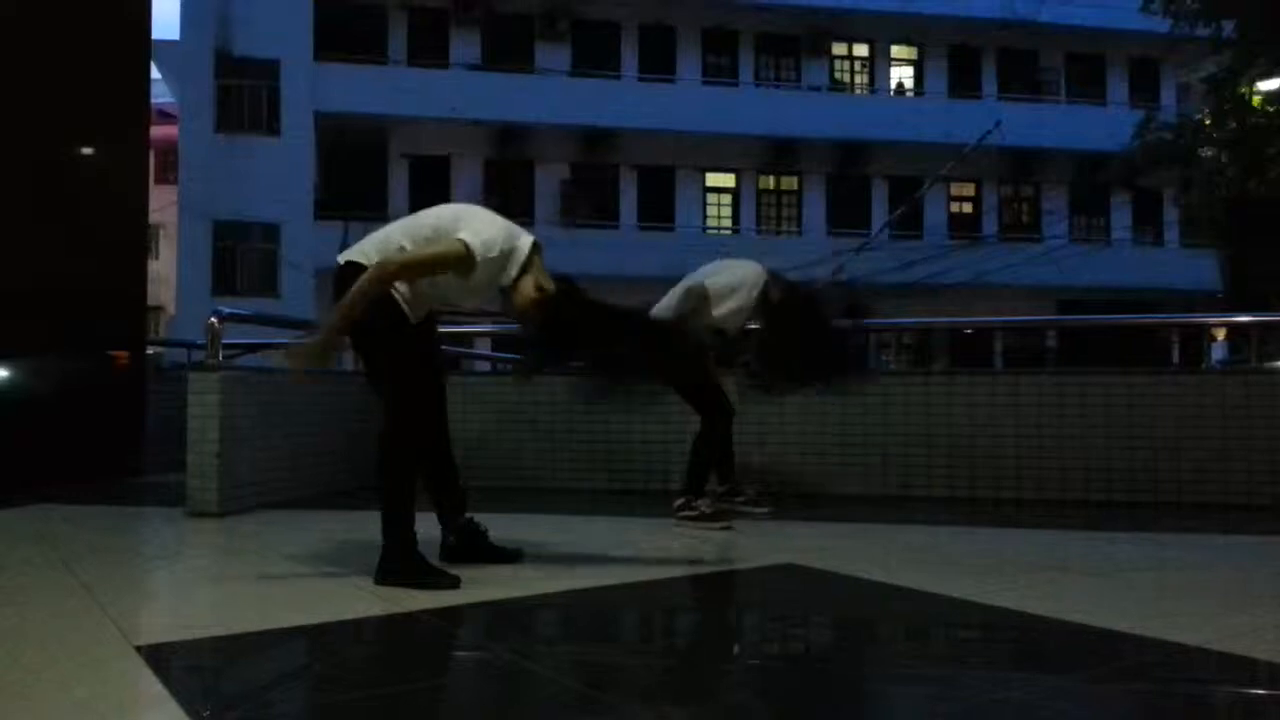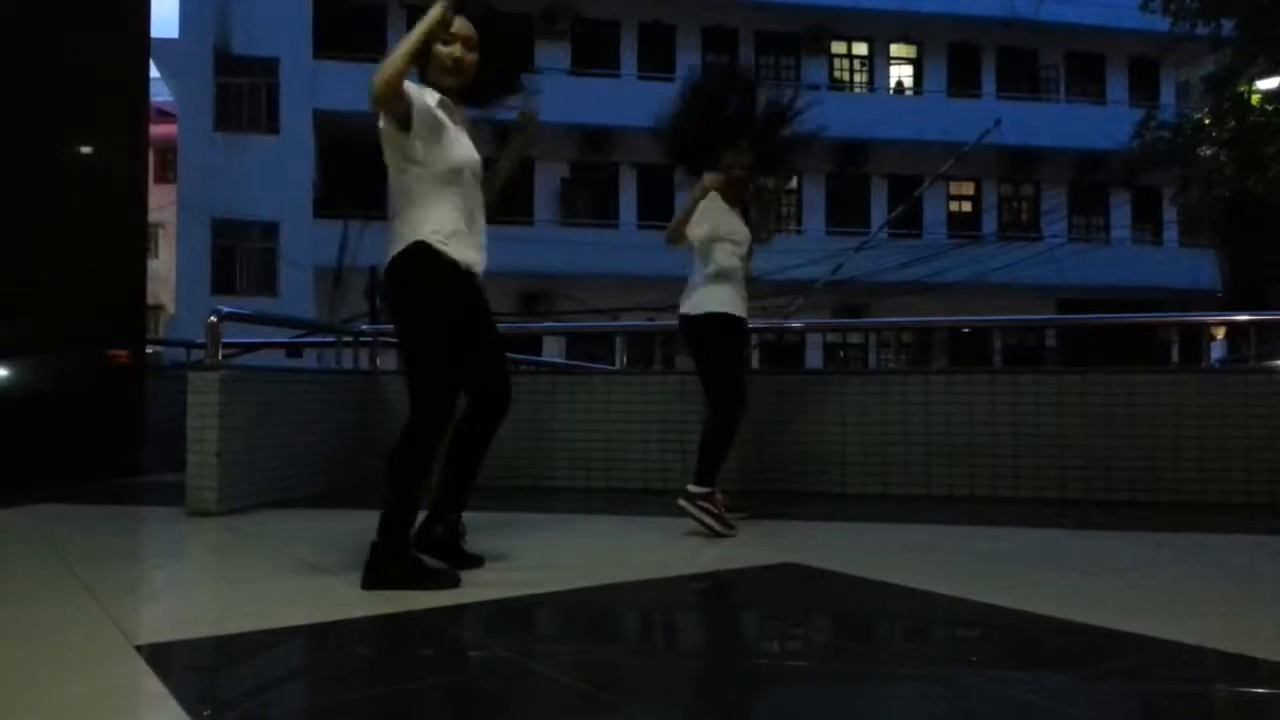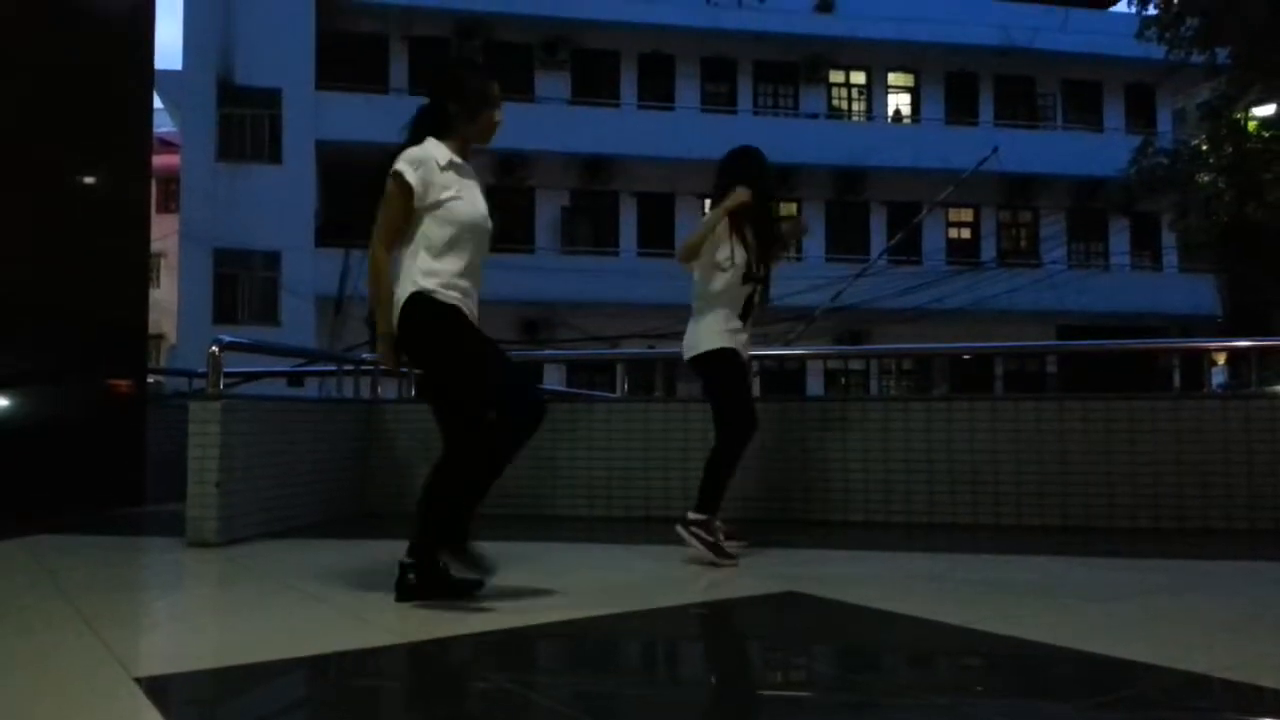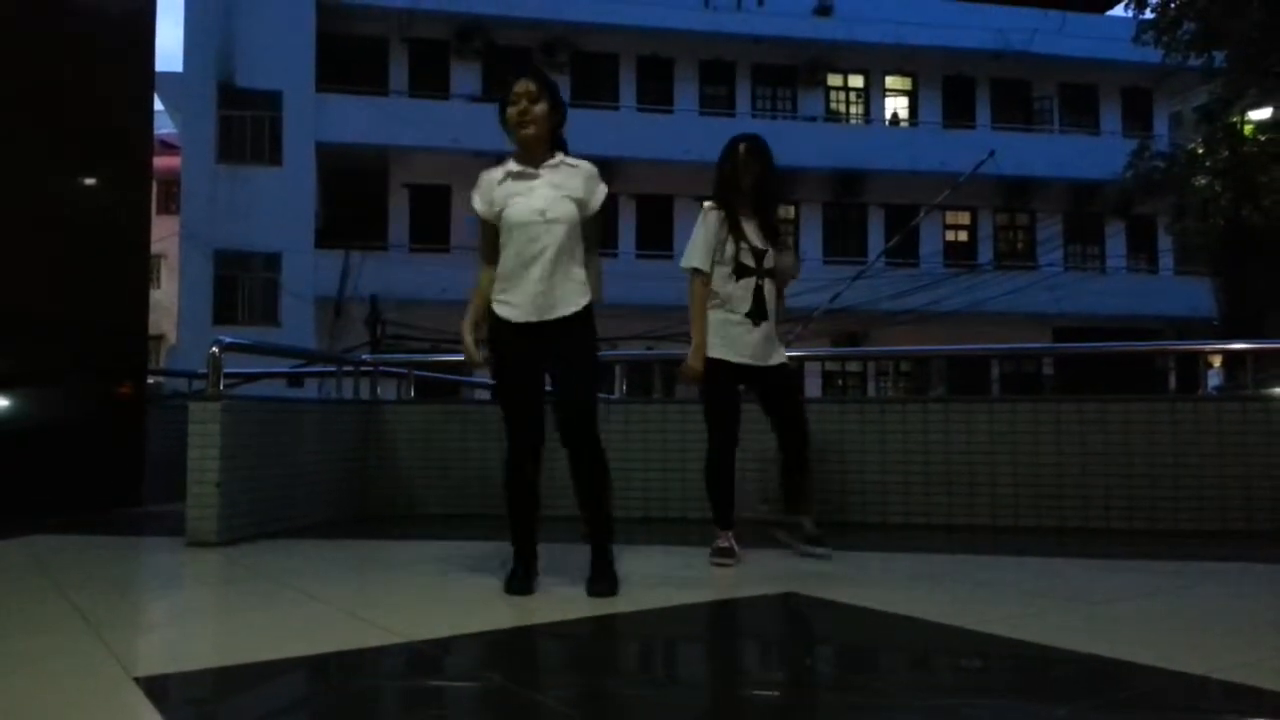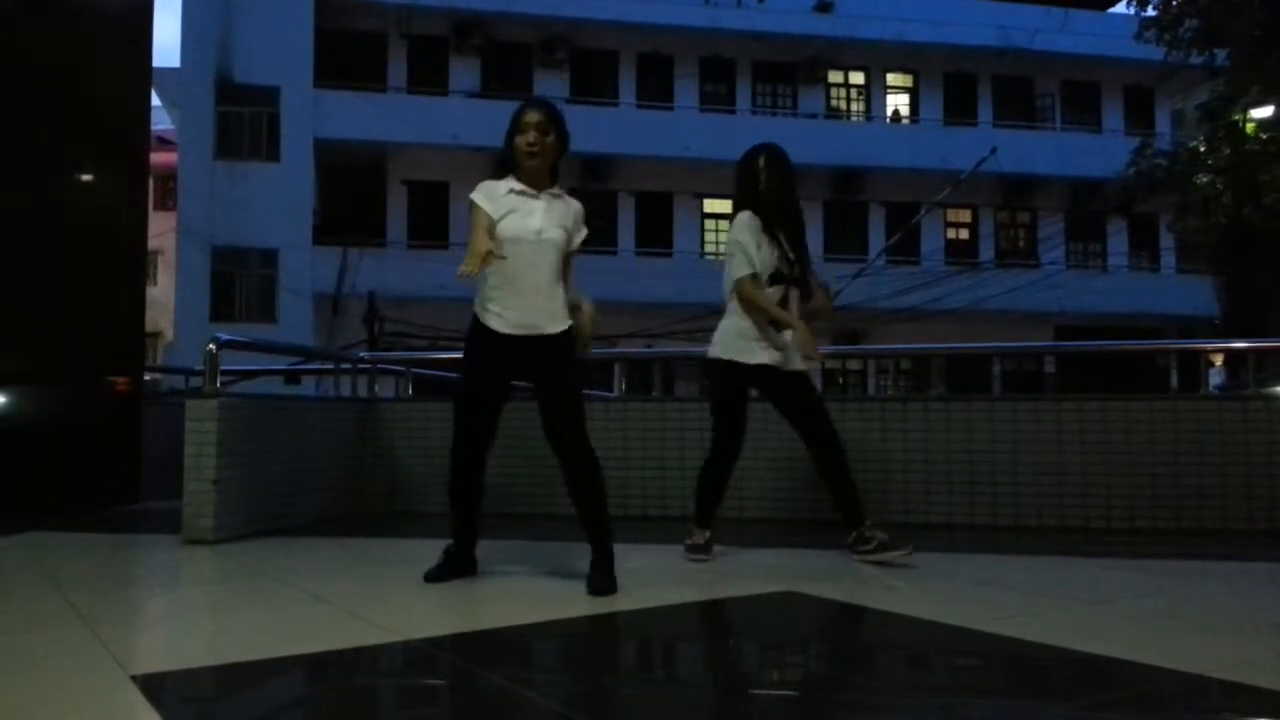
dt=0.7s
person 1, frame 1
left shoulder: (524, 259)
right shoulder: (494, 246)
right elbow: (386, 271)
right wrist: (326, 340)
left hip: (406, 300)
right hip: (370, 286)
left knee: (430, 414)
right knee: (411, 410)
left ankle: (459, 532)
right ankle: (396, 555)
person 1, frame 2
left shoulder: (458, 119)
right shoulder: (412, 104)
left elbow: (481, 192)
right elbow: (381, 91)
left wrist: (517, 146)
left hip: (461, 278)
right hip: (423, 270)
left knee: (491, 393)
right knee: (433, 412)
left ankle: (441, 524)
right ankle: (389, 555)
person 1, frame 3
left shoulder: (472, 180)
right shoulder: (419, 162)
right elbow: (382, 248)
left wrist: (475, 323)
right wrist: (383, 331)
left hip: (456, 319)
right hip: (428, 313)
left knee: (467, 442)
right knee: (522, 402)
left ankle: (422, 566)
right ankle: (451, 527)
person 1, frame 4
left shoulder: (583, 175)
right shoulder: (493, 183)
left elbow: (590, 253)
right elbow: (491, 263)
left wrist: (593, 311)
right wrist: (470, 322)
left hip: (570, 319)
right hip: (512, 325)
left knee: (581, 433)
right knee: (523, 440)
left ankle: (601, 552)
right ankle: (523, 558)
person 1, frame 5
left shoulder: (569, 210)
right shoulder: (489, 193)
right elbow: (477, 242)
left wrist: (579, 306)
right wrist: (479, 250)
left hip: (552, 339)
right hip: (491, 335)
left knee: (572, 445)
right knee: (469, 443)
left ankle: (601, 554)
right ankle: (462, 548)
person 2, frame 1
left shoulder: (762, 292)
right shoulder: (752, 278)
right elbow: (695, 294)
left hip: (686, 346)
right hip: (651, 342)
left knee: (720, 411)
right knee: (718, 413)
left ankle: (731, 490)
right ankle: (689, 501)
person 2, frame 2
left shoulder: (740, 204)
right shoulder: (709, 201)
left elbow: (760, 236)
right elbow: (673, 236)
left wrist: (766, 200)
right wrist: (701, 191)
left hip: (721, 314)
right hip: (712, 314)
left knee: (725, 406)
right knee: (729, 403)
left ankle: (705, 490)
right ankle: (699, 491)
person 2, frame 3
left shoulder: (753, 228)
right shoulder: (717, 218)
left elbow: (755, 284)
right elbow: (686, 254)
left wrist: (781, 242)
right wrist: (727, 208)
left hip: (732, 345)
right hip: (712, 341)
left knee: (734, 430)
right knee: (740, 425)
left ankle: (705, 520)
right ankle: (700, 518)
person 2, frame 4
left shoulder: (771, 223)
right shoulder: (715, 217)
right elbow: (699, 284)
left wrist: (785, 275)
right wrist: (697, 347)
left hip: (767, 352)
right hip: (722, 351)
left knee: (795, 435)
right knee: (723, 442)
left ankle: (797, 520)
right ankle: (724, 532)
person 2, frame 5
left shoulder: (790, 234)
right shoulder: (745, 223)
right elbow: (745, 290)
left wrist: (814, 301)
right wrist: (793, 320)
left hip: (782, 359)
right hip: (734, 354)
left knee: (825, 440)
right knee: (727, 445)
left ankle: (860, 532)
right ankle: (700, 530)
